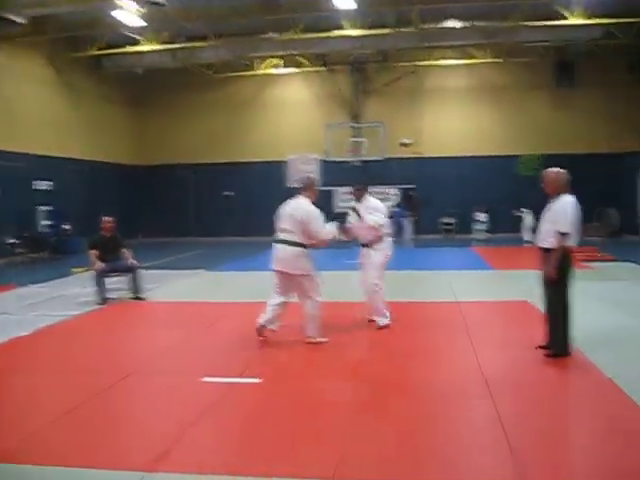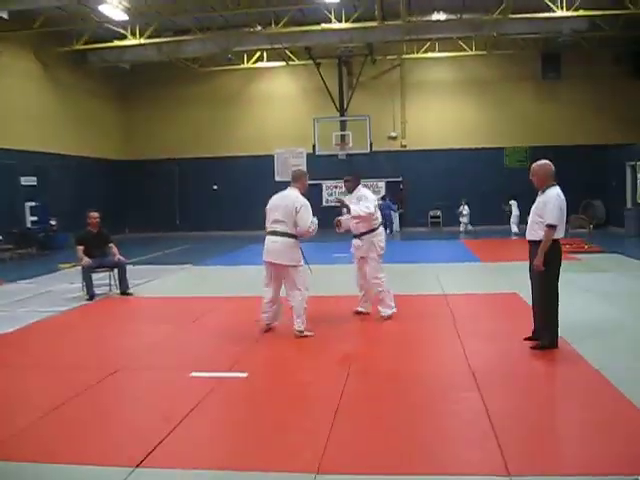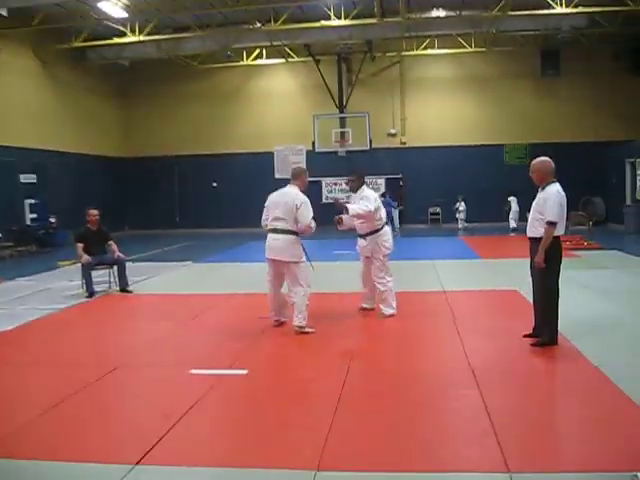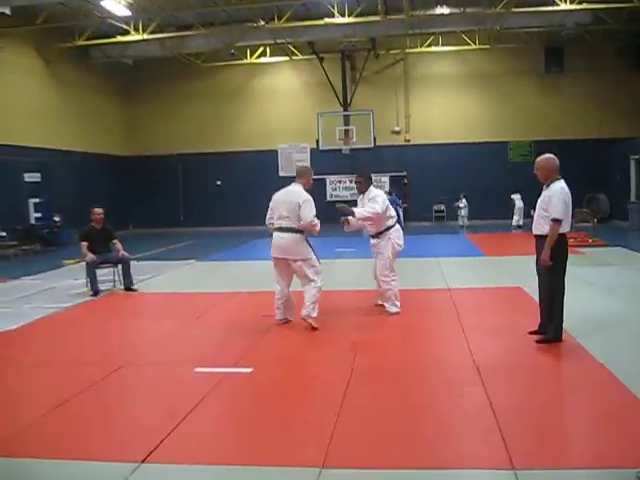
dt=0.1s
person 1, frame 1
left shoulder: (565, 204)
right shoulder: (557, 202)
left elbow: (563, 237)
left wrist: (552, 263)
left hip: (557, 258)
right hip: (551, 257)
left knee: (557, 301)
right knee: (553, 300)
left ankle: (561, 346)
right ankle: (555, 341)
person 1, frame 2
left shoulder: (553, 196)
right shoulder: (545, 193)
left elbow: (551, 229)
left wrist: (540, 255)
left hip: (546, 251)
right hip: (539, 249)
left knee: (547, 294)
right knee: (539, 293)
left ankle: (549, 338)
right ankle: (540, 332)
person 1, frame 3
left shoulder: (553, 193)
right shoulder: (545, 190)
left elbow: (551, 226)
left wrist: (541, 252)
left hip: (547, 248)
right hip: (539, 245)
left knee: (547, 291)
right knee: (539, 290)
left ankle: (549, 335)
right ankle: (541, 329)
person 1, frame 4
left shoulder: (558, 190)
right shoulder: (550, 187)
left elbow: (556, 223)
left wrist: (547, 250)
left hip: (553, 244)
right hip: (545, 242)
left knee: (553, 287)
right knee: (545, 286)
left ankle: (554, 332)
right ankle: (546, 326)
person 2, frame 1
left shoulder: (286, 205)
right shoulder: (311, 211)
right elbow: (322, 237)
right wrist: (333, 228)
left hip: (281, 251)
right hip: (296, 255)
left knee: (280, 293)
right knee: (311, 297)
left ankle: (264, 323)
right ankle: (313, 334)
person 2, frame 2
left shoulder: (275, 198)
right shoulder: (301, 201)
right elbow: (306, 229)
right wrist: (314, 222)
left hip: (270, 244)
right hip: (288, 247)
left knee: (271, 287)
right knee: (297, 290)
left ankle: (268, 320)
right ankle: (299, 328)
person 2, frame 3
left shoulder: (273, 196)
right shoulder: (301, 198)
left elbow: (264, 222)
right elbow: (306, 226)
right wrist: (312, 222)
left hip: (272, 241)
right hip: (289, 244)
left knee: (274, 284)
right knee: (300, 286)
left ankle: (277, 317)
right ankle: (300, 323)
person 2, frame 4
left shoulder: (278, 194)
right shoulder: (304, 197)
left elbow: (269, 221)
right elbow: (308, 223)
right wrist: (315, 226)
left hip: (278, 240)
right hip: (295, 241)
left knee: (282, 282)
right knee: (313, 279)
left ankle: (282, 315)
right ankle: (309, 314)
person 3, frame 1
left shoulder: (375, 205)
right shoulder: (356, 208)
left elbow: (379, 223)
right elbow: (353, 228)
left wrist: (361, 216)
right wrist: (348, 229)
left hip: (379, 247)
right hip: (366, 248)
left knee: (373, 283)
right knee: (369, 282)
left ankle: (382, 319)
right ankle: (376, 314)
person 3, frame 2
left shoulder: (365, 195)
right shoulder: (349, 198)
left elbow: (367, 212)
right elbow: (350, 219)
left wrist: (348, 207)
right wrist: (340, 222)
left hip: (372, 238)
right hip: (360, 239)
left knee: (375, 275)
right knee: (362, 276)
left ankle: (388, 309)
right ankle: (364, 307)
person 3, frame 3
left shoulder: (368, 195)
right shoulder: (355, 197)
left elbow: (366, 210)
right elbow: (353, 218)
left wrist: (346, 207)
right wrist: (342, 219)
left hip: (378, 237)
right hip: (366, 239)
left knee: (380, 274)
right knee: (367, 274)
left ankle: (389, 309)
right ankle: (369, 302)
person 3, frame 4
left shoulder: (377, 196)
right shoulder: (362, 198)
left elbow: (373, 212)
right elbow: (360, 219)
left wrist: (351, 211)
right wrist: (348, 221)
left hip: (390, 236)
right hip: (379, 238)
left knee: (385, 273)
right knee: (380, 272)
left ankle: (393, 307)
right ankle: (385, 300)
